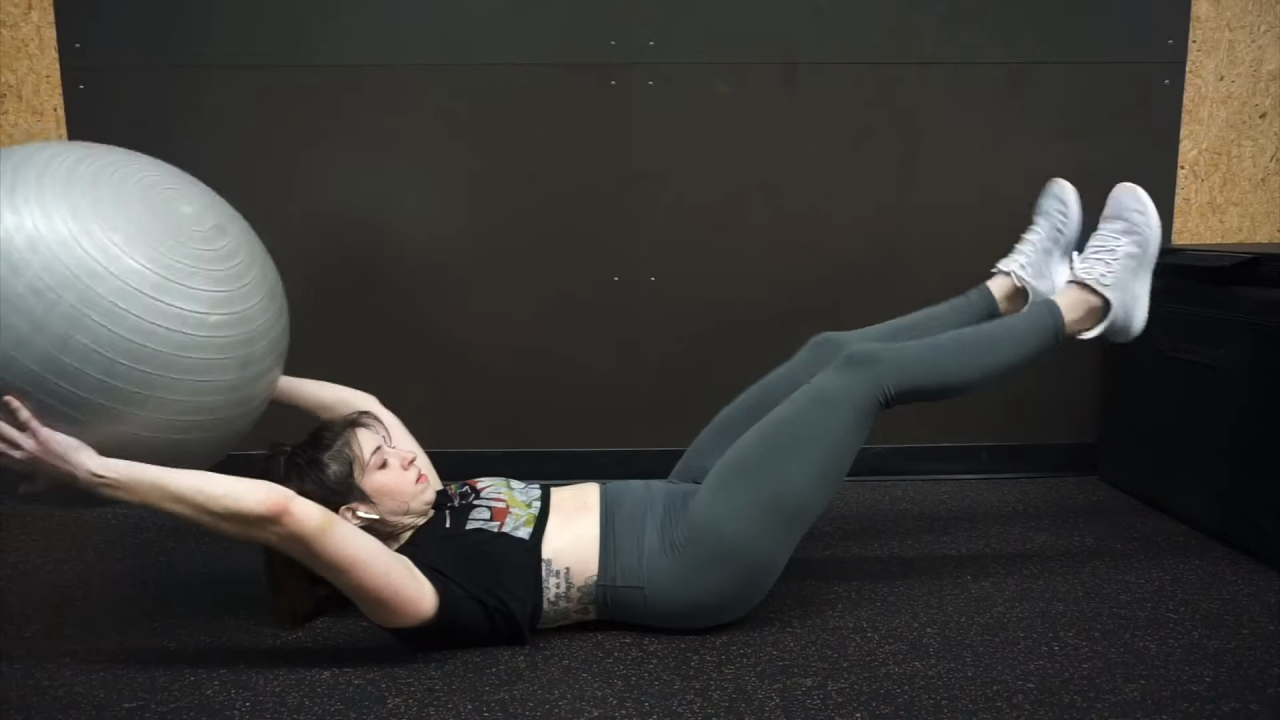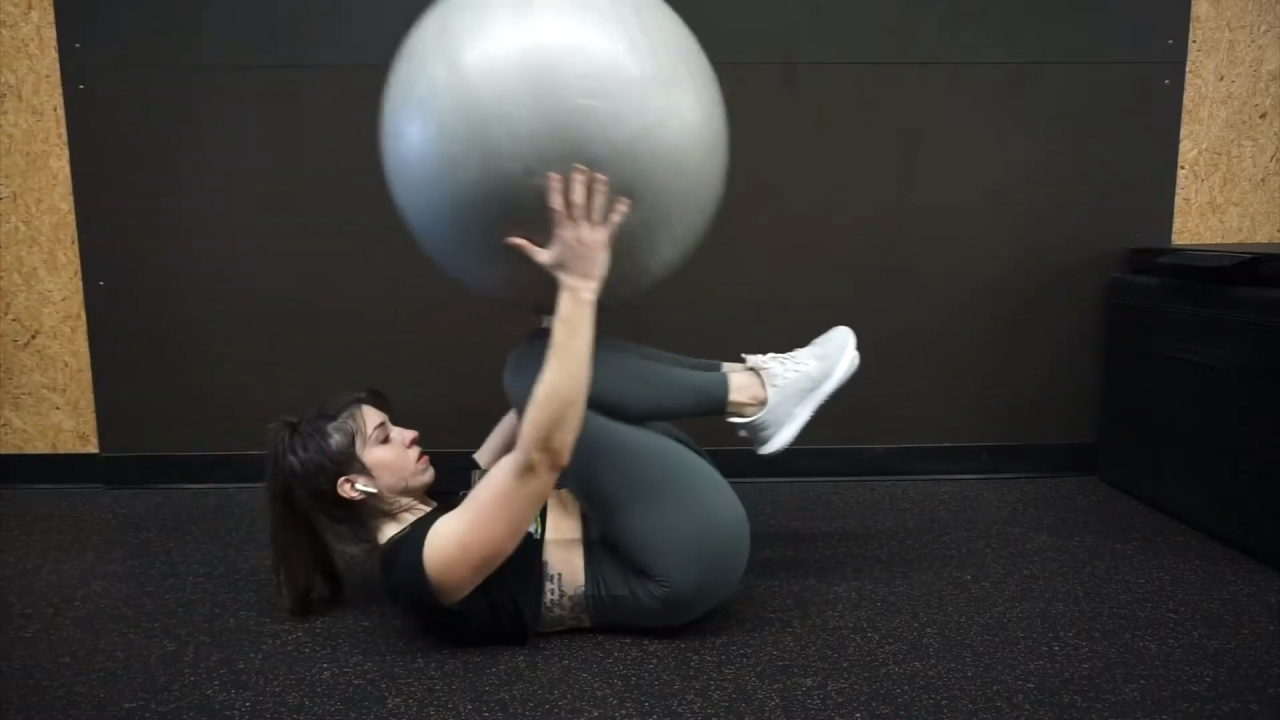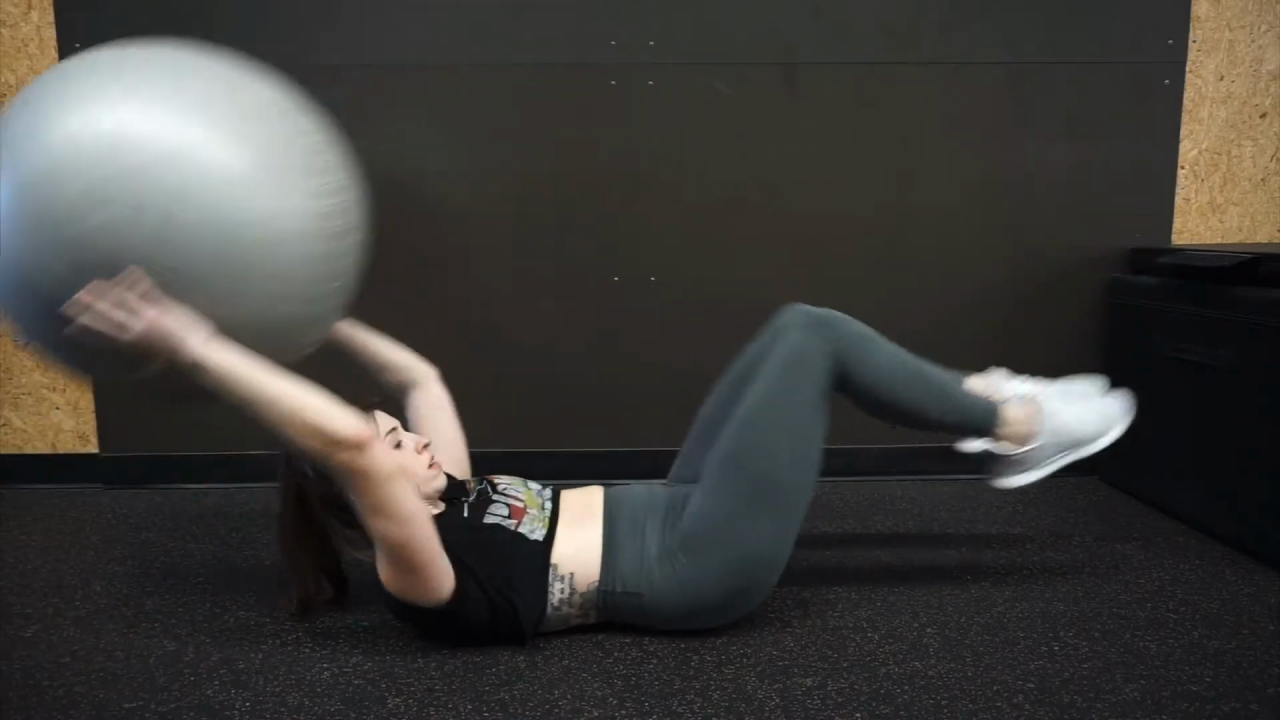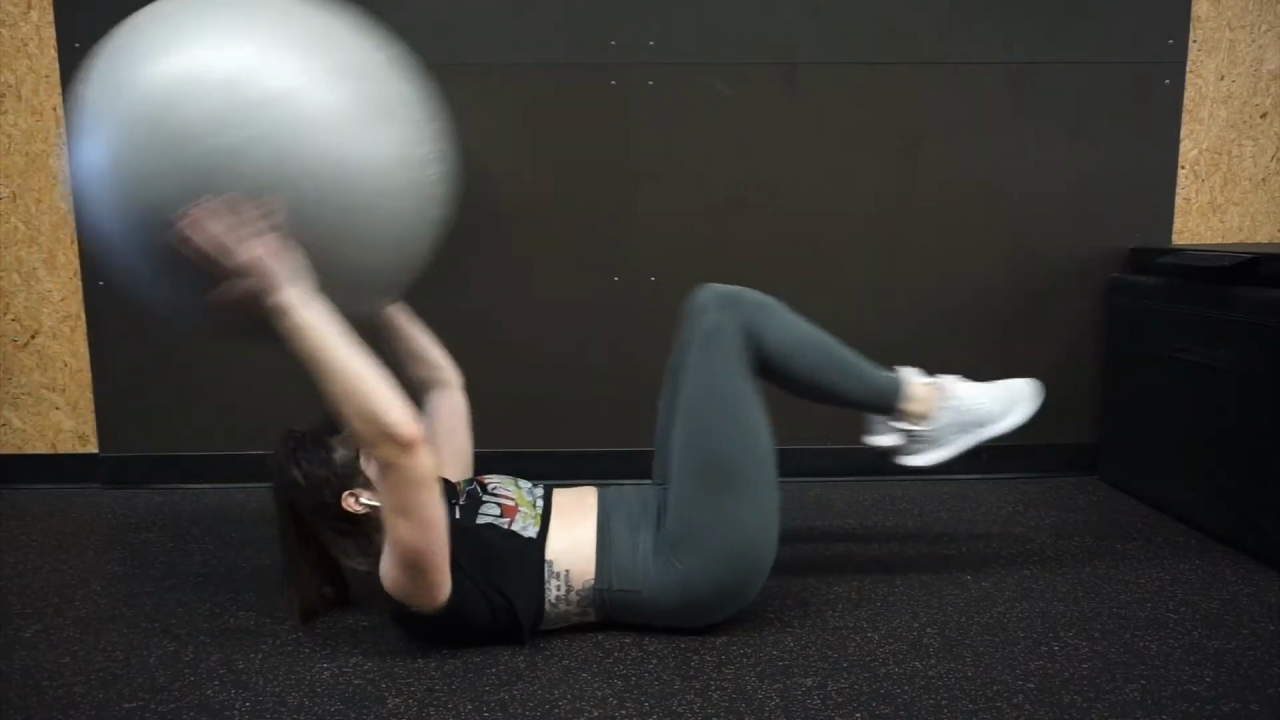
dt=0.7s
person 1, frame 1
left shoulder: (431, 516)
right shoulder: (416, 591)
left elbow: (364, 403)
right elbow: (282, 510)
right wrist: (95, 468)
left hip: (672, 510)
right hip: (699, 561)
left knee: (832, 351)
right knee: (859, 368)
left ankle: (1019, 289)
right ankle: (1083, 306)
person 1, frame 2
left shoulder: (436, 499)
right shoulder: (430, 562)
left elbow: (525, 436)
right elbow: (545, 450)
left wrist: (571, 282)
right wrist: (578, 284)
left hip: (680, 528)
right hip: (691, 556)
left knee: (542, 368)
right knee: (536, 366)
left ankle: (750, 385)
right ankle: (753, 392)
person 1, frame 3
left shoulder: (448, 506)
right shoulder: (421, 578)
left elbow: (421, 379)
right elbow: (348, 441)
right wrist: (195, 343)
left hip: (676, 520)
right hip: (702, 568)
left knee: (799, 329)
right knee: (811, 336)
left ankle: (984, 401)
right ankle: (1015, 424)
person 1, frame 4
left shoulder: (449, 506)
right shoulder: (417, 583)
left elbow: (440, 384)
right elbow: (395, 433)
right wrist: (287, 293)
left hip: (670, 535)
right hip: (703, 568)
left knee: (720, 323)
right knee: (721, 311)
left ankle: (908, 402)
right ankle: (920, 406)
